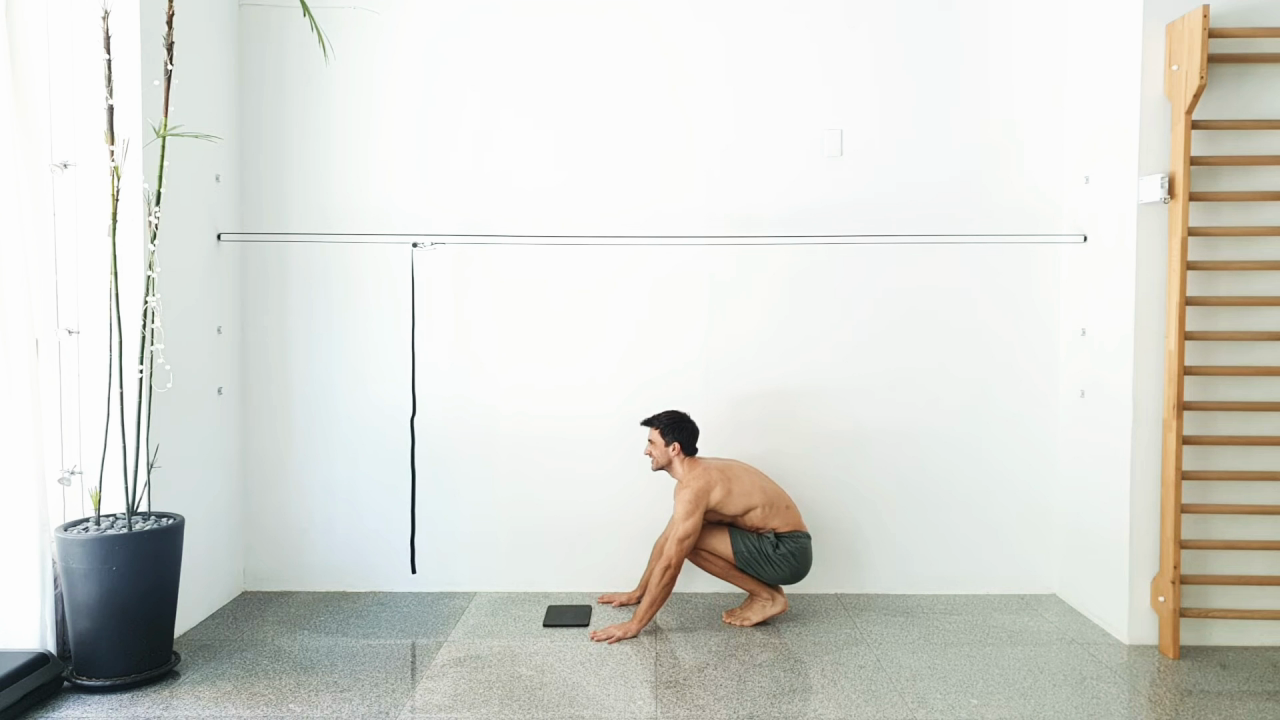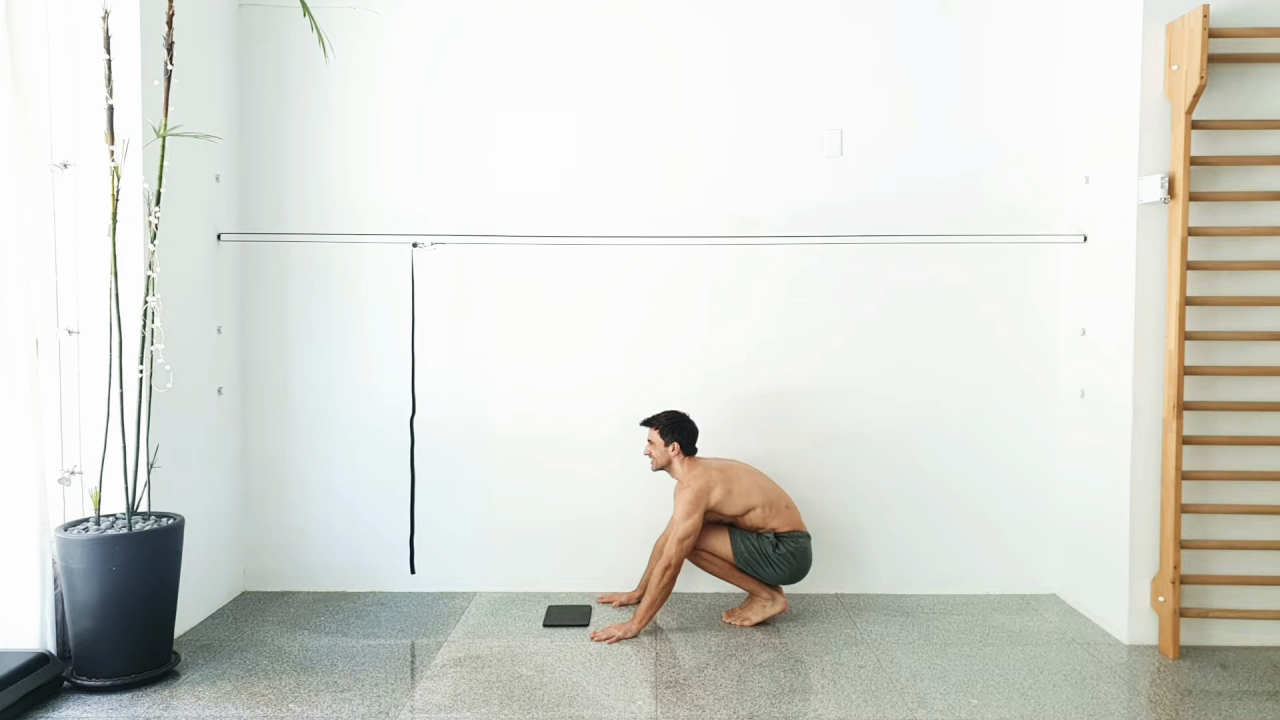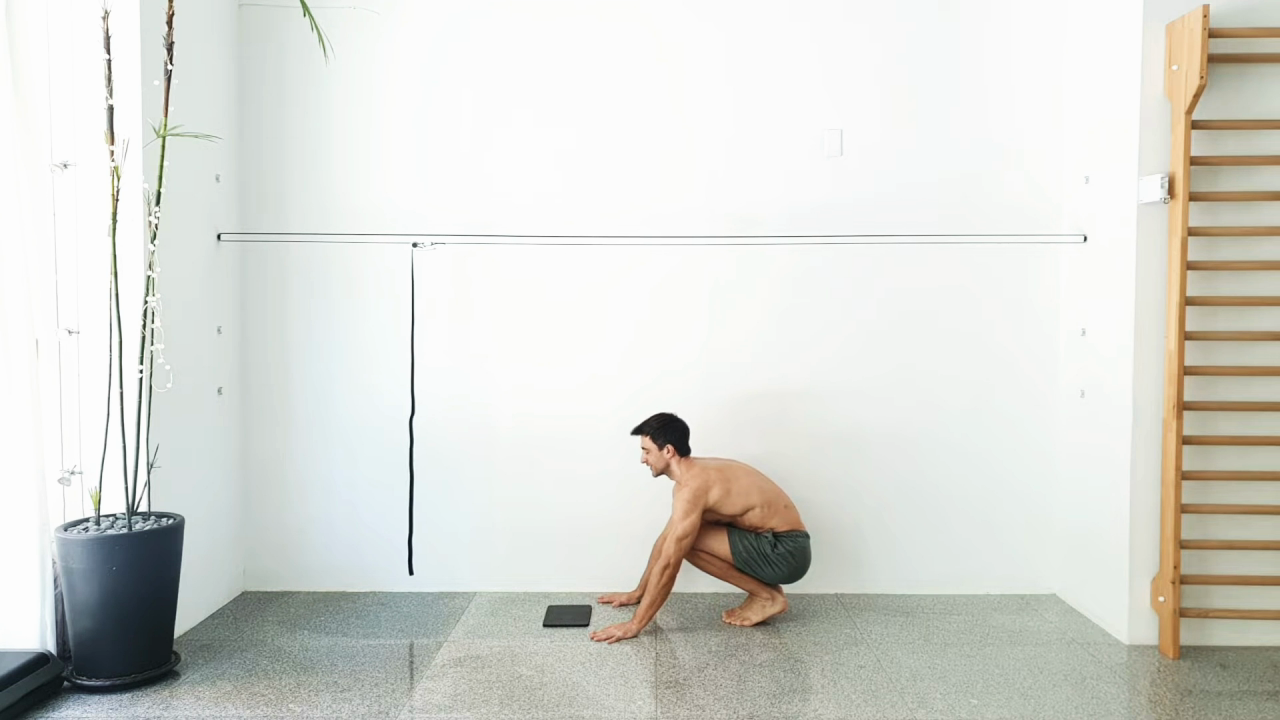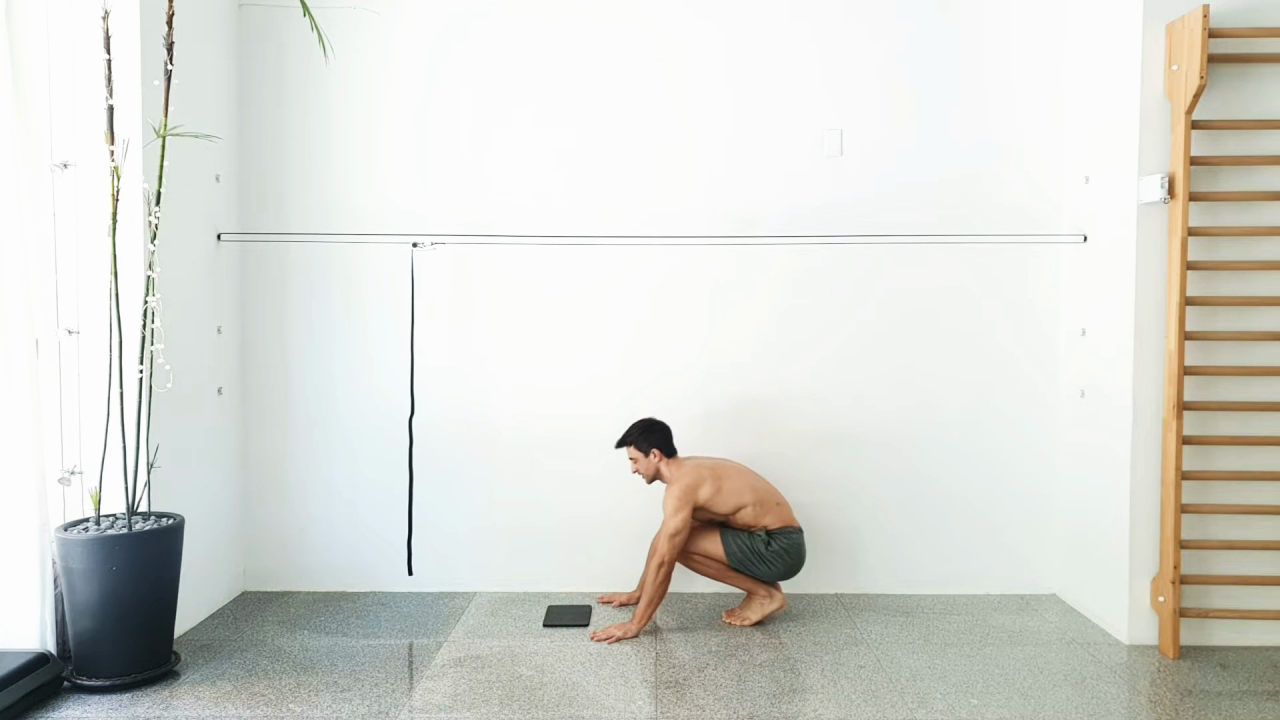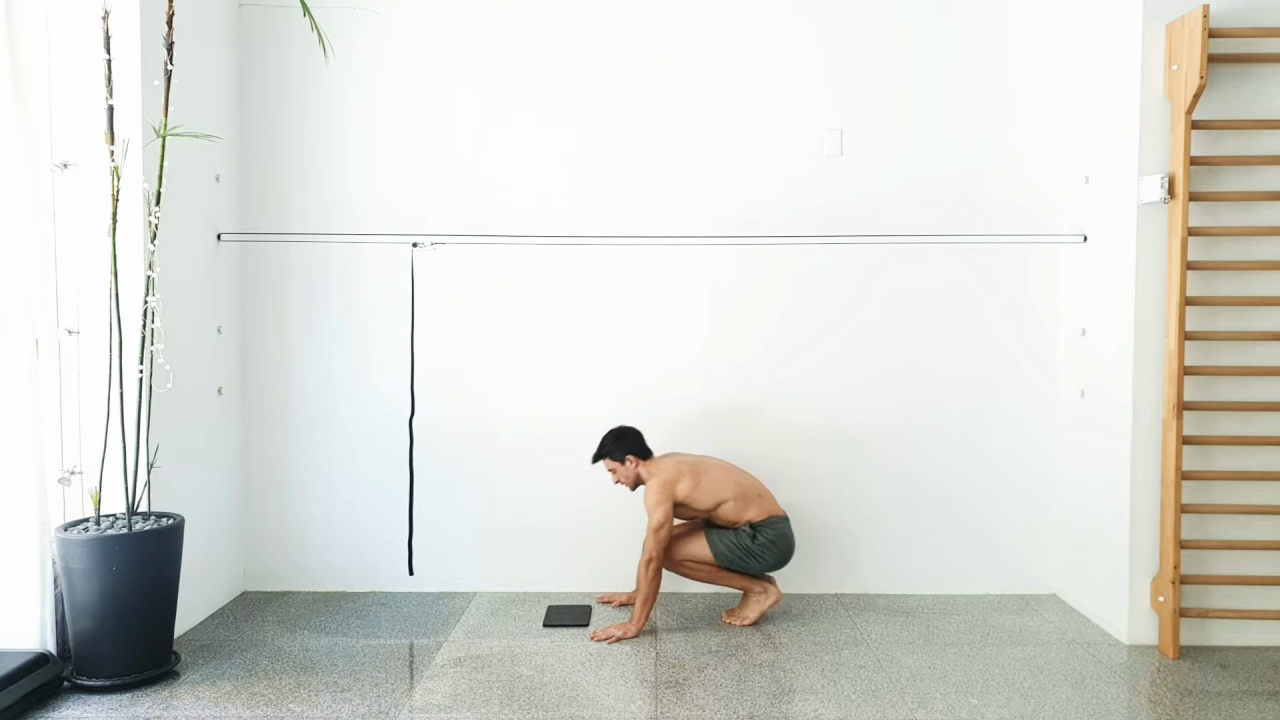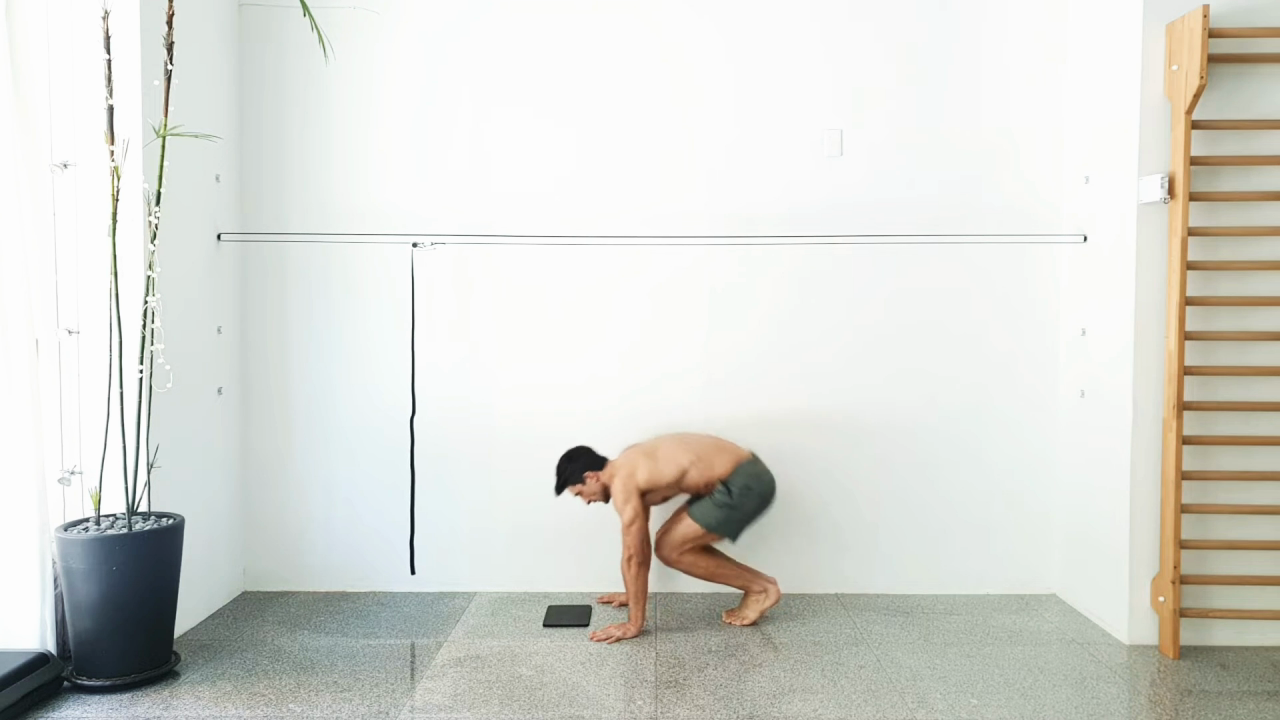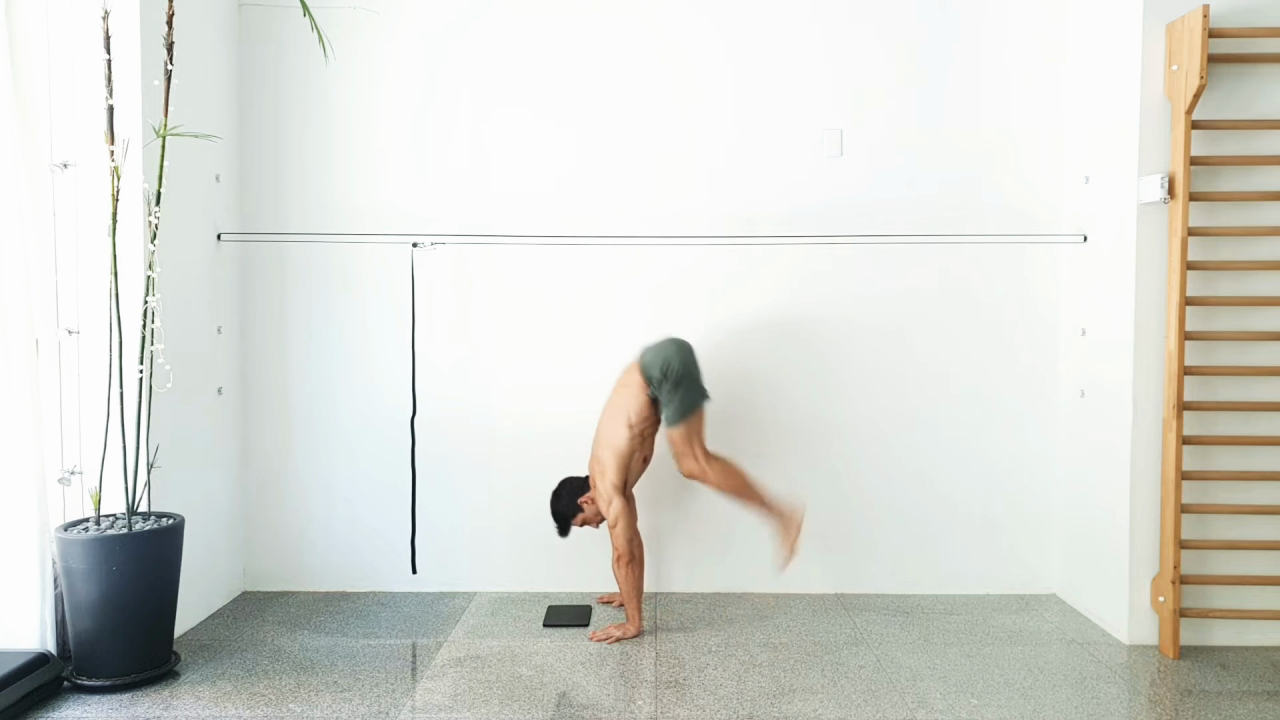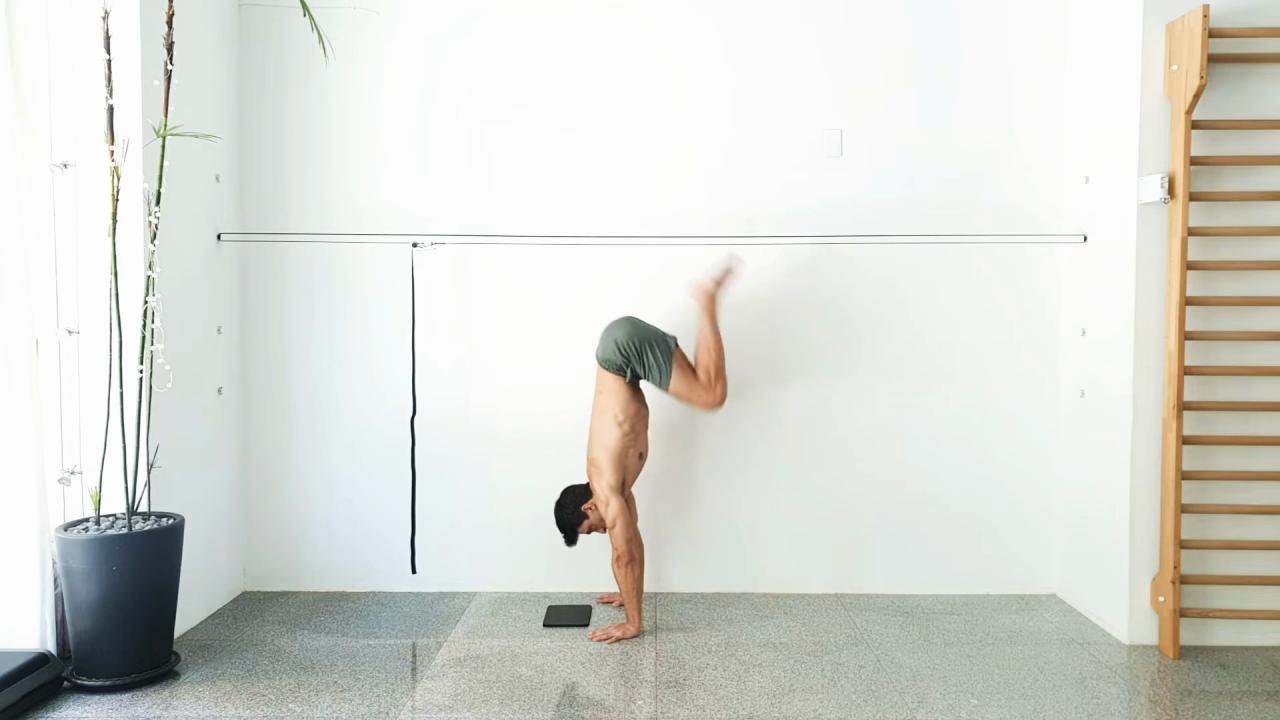
dt=0.3s
person 1, frame 1
left shoulder: (694, 487)
right shoulder: (699, 473)
left elbow: (670, 564)
right elbow: (666, 541)
left wrist: (635, 624)
right wrist: (638, 593)
left hip: (786, 552)
right hip: (779, 545)
left knee: (688, 542)
right knee: (685, 538)
left ankle: (766, 597)
right ankle: (764, 589)
person 1, frame 2
left shoulder: (694, 487)
right shoulder: (698, 473)
left elbow: (670, 564)
right elbow: (666, 541)
left wrist: (636, 624)
right wrist: (638, 593)
left hip: (786, 551)
right hip: (779, 545)
left knee: (688, 542)
right knee: (683, 540)
left ankle: (766, 597)
right ankle: (764, 589)
person 1, frame 3
left shoulder: (692, 487)
right shoulder: (695, 474)
left elbow: (668, 563)
right elbow: (666, 541)
left wrist: (635, 624)
right wrist: (637, 593)
left hip: (785, 551)
right hip: (778, 544)
left knee: (686, 542)
right knee: (682, 539)
left ankle: (766, 596)
right ankle: (764, 588)
person 1, frame 4
left shoulder: (681, 487)
right shoulder: (686, 470)
left elbow: (663, 561)
right elbow: (661, 540)
left wrist: (636, 624)
right wrist: (638, 593)
left hip: (779, 548)
right hip: (773, 539)
left knee: (680, 545)
right knee: (675, 538)
left ankle: (764, 594)
right ankle: (761, 585)
person 1, frame 5
left shoulder: (659, 484)
right shoulder: (667, 467)
left elbow: (652, 557)
right elbow: (654, 541)
left wrist: (635, 624)
right wrist: (637, 593)
left hip: (768, 539)
right hip: (760, 528)
left knee: (668, 552)
right knee: (666, 540)
left ankle: (759, 589)
right ankle: (756, 583)
person 1, frame 6
left shoulder: (622, 483)
right shoulder: (624, 471)
left elbow: (633, 557)
right elbow: (640, 543)
left wrist: (634, 623)
right wrist: (633, 594)
left hip: (745, 483)
right hip: (742, 471)
left knee: (669, 550)
right knee: (671, 542)
left ankle: (759, 587)
right ankle: (757, 584)
person 1, frame 7
left shoulder: (607, 484)
right shoulder: (611, 475)
left elbow: (623, 556)
right elbow: (631, 540)
left wrist: (633, 623)
right wrist: (629, 593)
left hip: (666, 364)
right hip: (662, 364)
left knee: (694, 465)
left ankle: (778, 514)
person 1, frame 8
left shoulder: (606, 492)
right shoulder: (608, 485)
left elbow: (624, 557)
right elbow: (630, 544)
left wrist: (633, 623)
right wrist: (628, 593)
left ankle: (705, 300)
